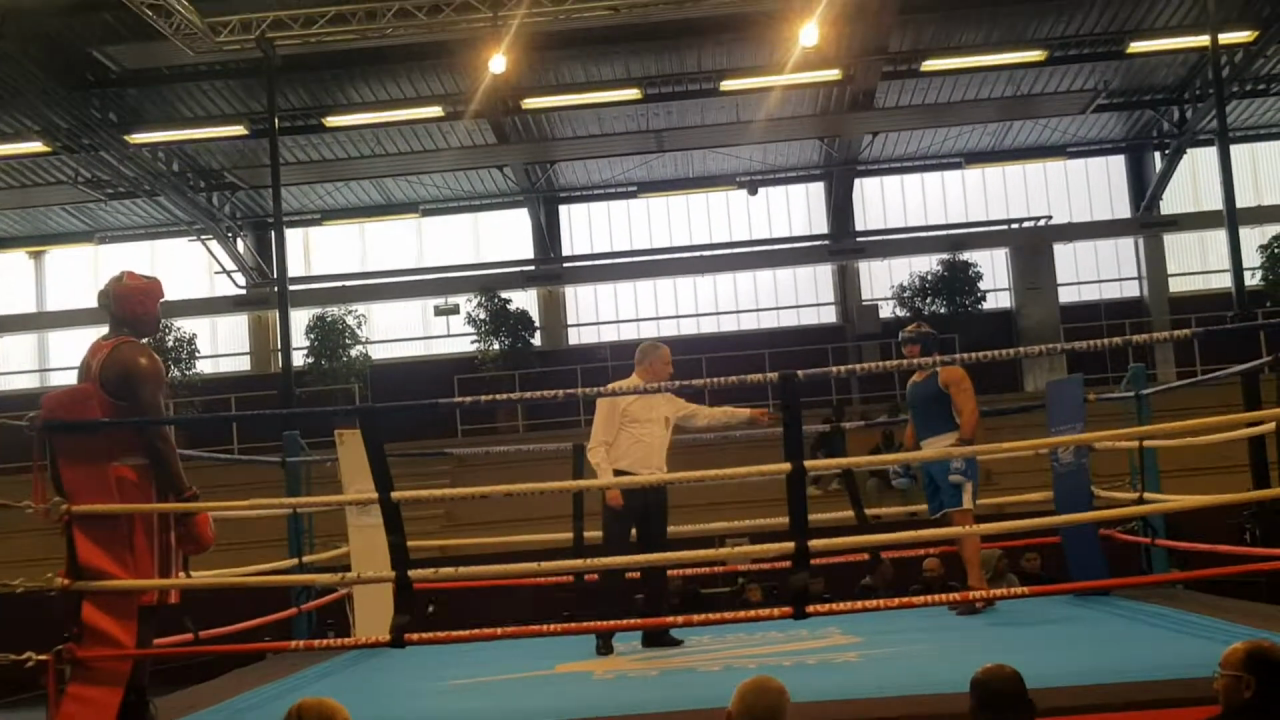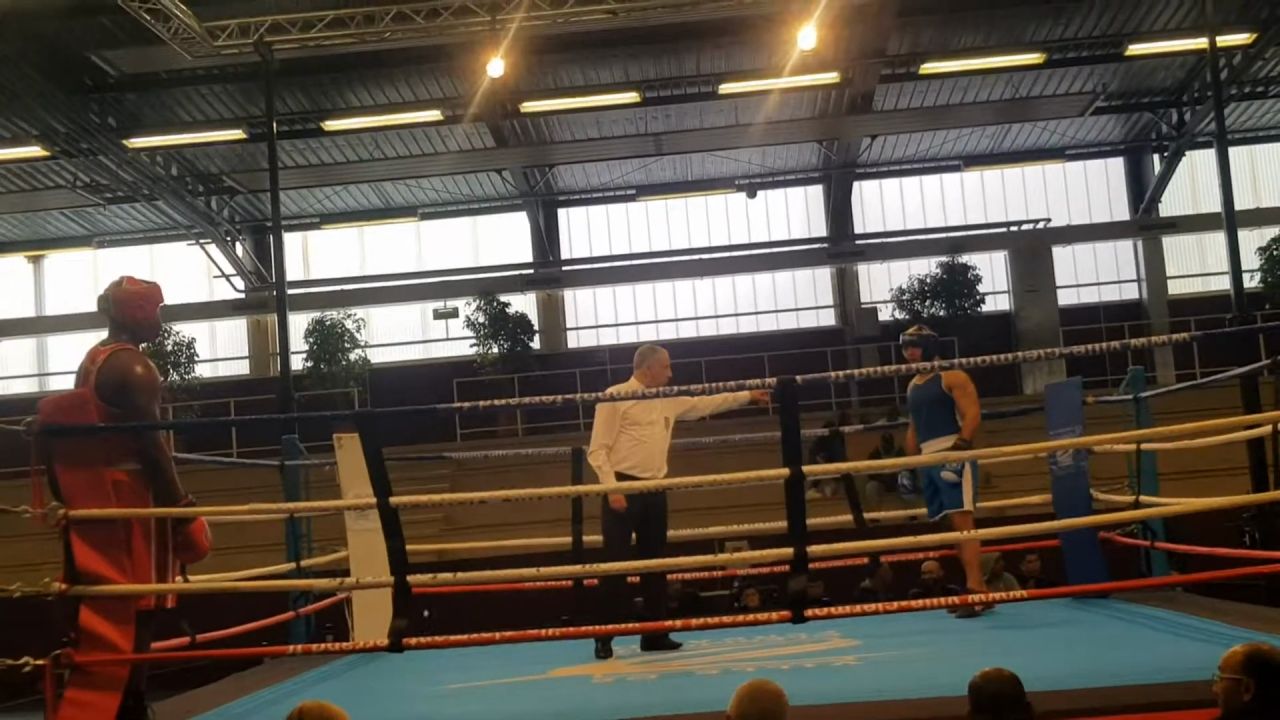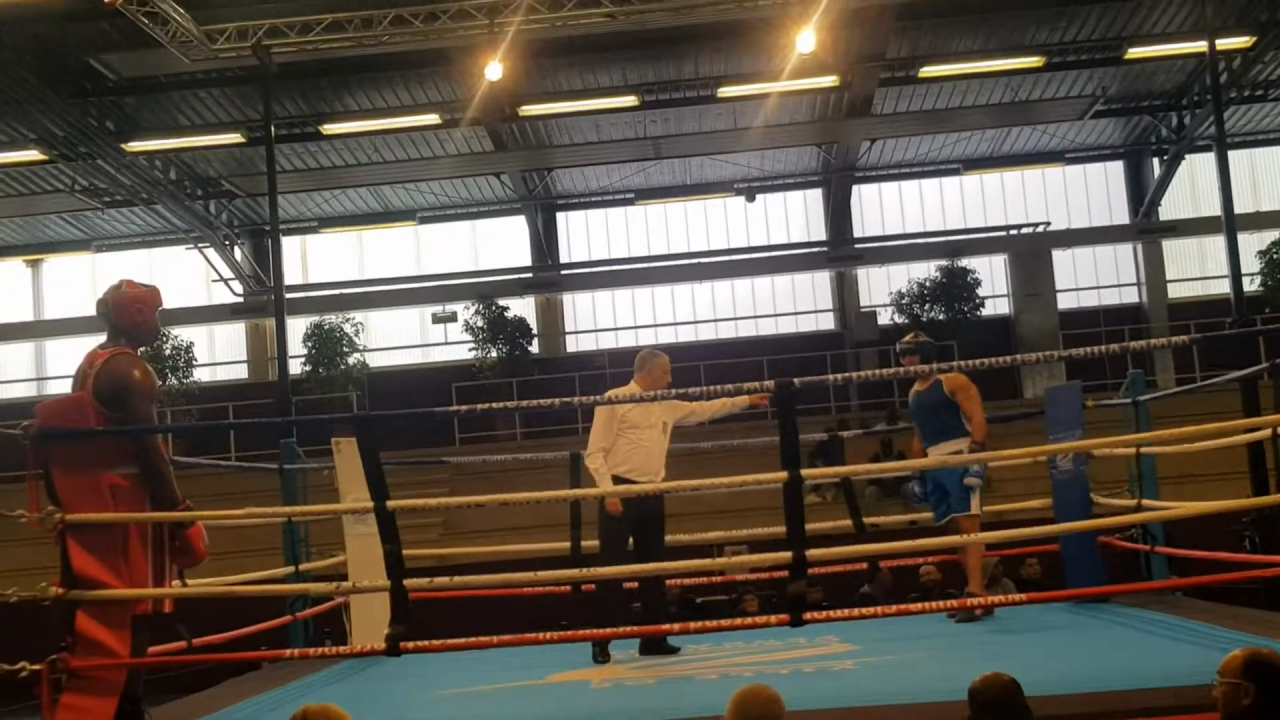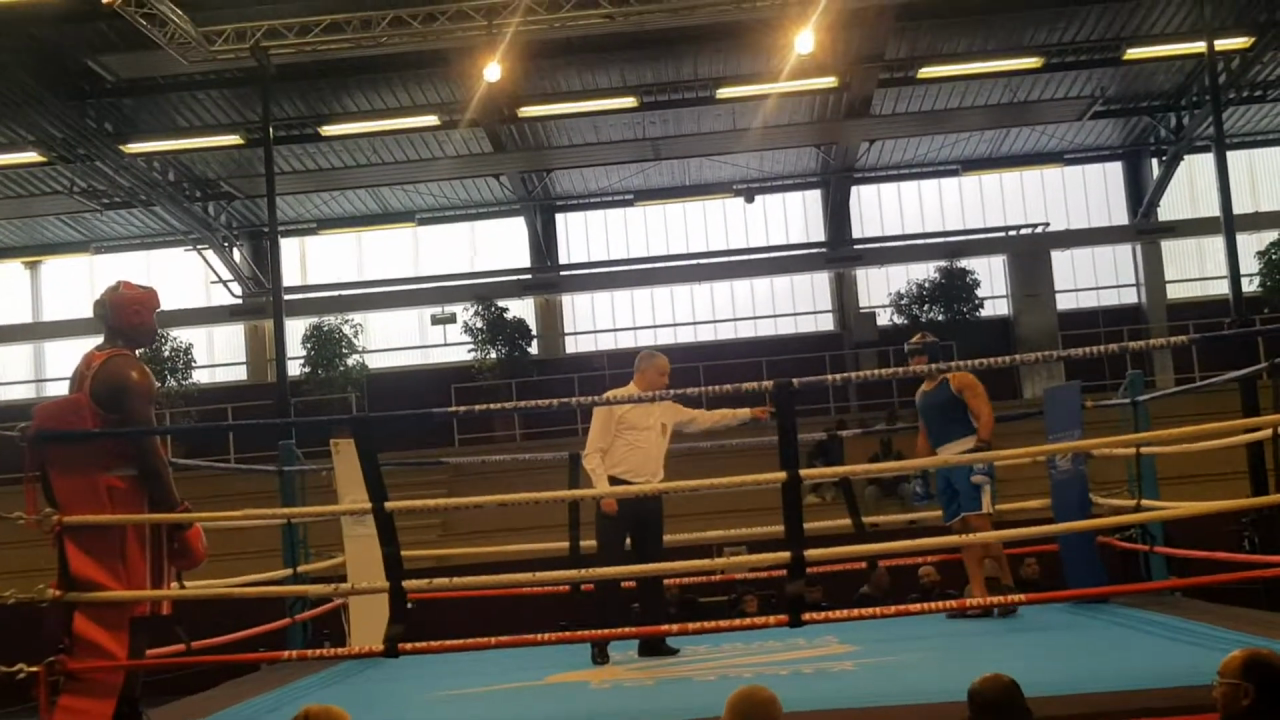
dt=0.3s
person 1, frame 1
left shoulder: (92, 357)
right shoulder: (137, 359)
right elbow: (156, 437)
right wrist: (188, 501)
left hip: (99, 495)
right hip: (133, 493)
left knee: (112, 608)
right knee: (132, 611)
person 1, frame 2
left shoulder: (90, 362)
right shoulder: (133, 366)
right elbow: (150, 446)
right wrist: (185, 512)
left hip: (96, 502)
right hip: (130, 501)
left knee: (108, 615)
right knee: (130, 617)
person 1, frame 3
left shoulder: (88, 366)
right shoulder: (130, 370)
right elbow: (148, 451)
right wrist: (182, 517)
left hip: (93, 505)
right hip: (128, 504)
left knee: (105, 619)
right knee: (128, 621)
person 1, frame 4
left shoulder: (85, 367)
right shoulder: (128, 371)
right elbow: (147, 453)
right wrist: (181, 520)
left hip: (92, 506)
right hip: (127, 506)
left knee: (102, 623)
right knee: (127, 622)
person 2, frame 1
left shoulder: (667, 400)
right shoulder: (615, 394)
left elbow: (704, 415)
right elbow: (597, 446)
left wrist: (747, 413)
right wrist: (609, 485)
left hip: (655, 487)
right hip: (623, 484)
right knee: (614, 559)
left ankle: (655, 630)
right ankle: (605, 635)
person 2, frame 2
left shoulder: (667, 401)
right shoulder: (615, 397)
left elbow: (705, 404)
right elbow: (597, 449)
left wrist: (747, 396)
right wrist: (612, 488)
left hip: (654, 490)
right hip: (624, 488)
left knee: (655, 562)
right knee: (615, 562)
left ankle: (654, 634)
right ankle: (604, 638)
person 2, frame 3
left shoulder: (666, 406)
right shoulder: (613, 401)
left elbow: (704, 409)
right elbow: (595, 453)
left wrist: (746, 401)
right wrist: (608, 491)
left hip: (652, 494)
right hip: (620, 491)
left knee: (653, 566)
right knee: (612, 567)
left ankle: (653, 638)
right ankle: (602, 642)
person 2, frame 4
left shoulder: (666, 408)
right shoulder: (612, 401)
left elbow: (703, 418)
right elbow: (592, 453)
left wrist: (747, 413)
right wrist: (604, 492)
left hip: (649, 495)
right hip: (617, 492)
left knee: (651, 566)
right knee: (609, 567)
left ankle: (652, 639)
right ankle: (600, 643)
person 3, frame 1
left shoulder: (950, 373)
right shoulder: (912, 383)
left elbow: (970, 413)
left wrist: (960, 451)
left hip: (953, 452)
right hip: (928, 458)
left knee: (962, 518)
right knee: (952, 522)
left ankle: (976, 588)
right ankle: (979, 586)
person 3, frame 2
left shoulder: (952, 376)
right shoulder: (913, 386)
left elbow: (972, 415)
left wrist: (957, 452)
left hip: (953, 456)
right hip: (928, 461)
left knee: (962, 520)
right knee: (951, 524)
left ankle: (975, 590)
right ankle: (980, 590)
person 3, frame 3
left shoulder: (953, 380)
right shoulder: (914, 392)
left elbow: (978, 417)
left wrist: (975, 455)
right wrist: (918, 474)
left hip: (960, 459)
right hip: (935, 465)
left knee: (968, 524)
right knee: (956, 529)
left ankle: (975, 596)
right ankle: (979, 597)
person 3, frame 4
left shoulder: (960, 380)
right shoulder: (921, 394)
left elbow: (985, 416)
right elbow: (924, 437)
left wrist: (981, 454)
right hip: (944, 466)
left knee: (979, 524)
right knee: (961, 530)
left ankle: (1007, 587)
right ankle: (979, 598)
